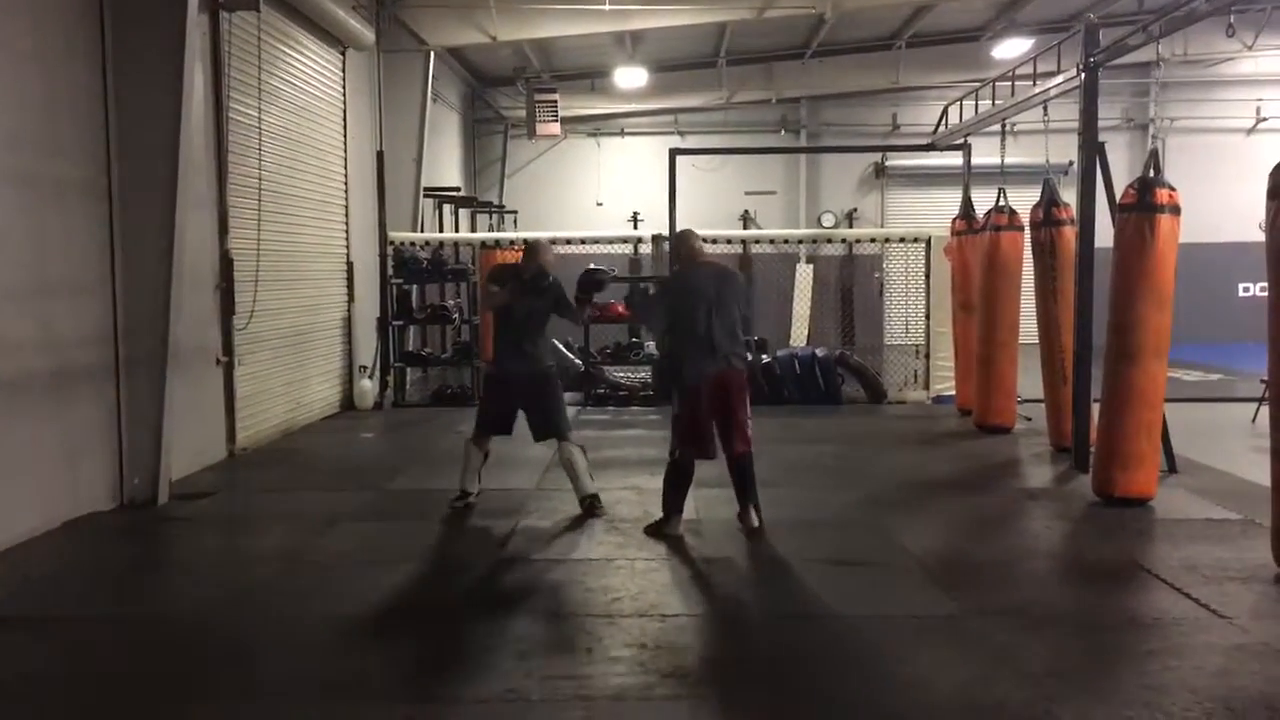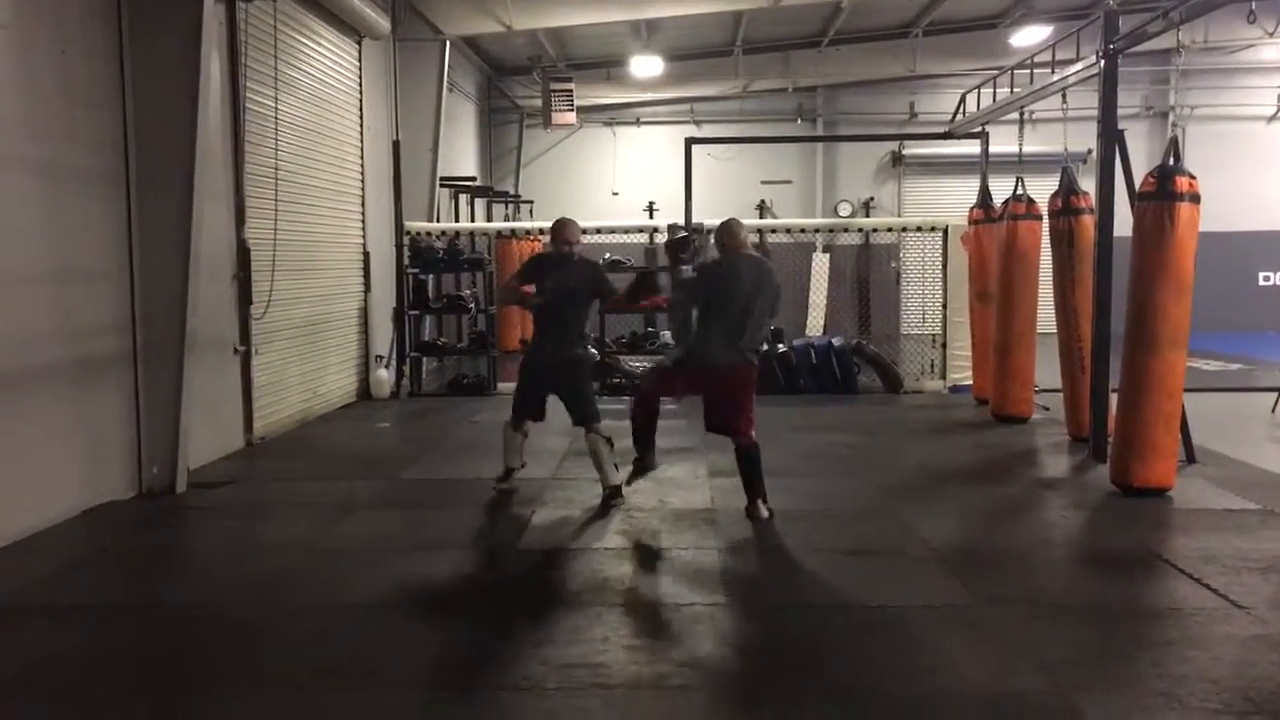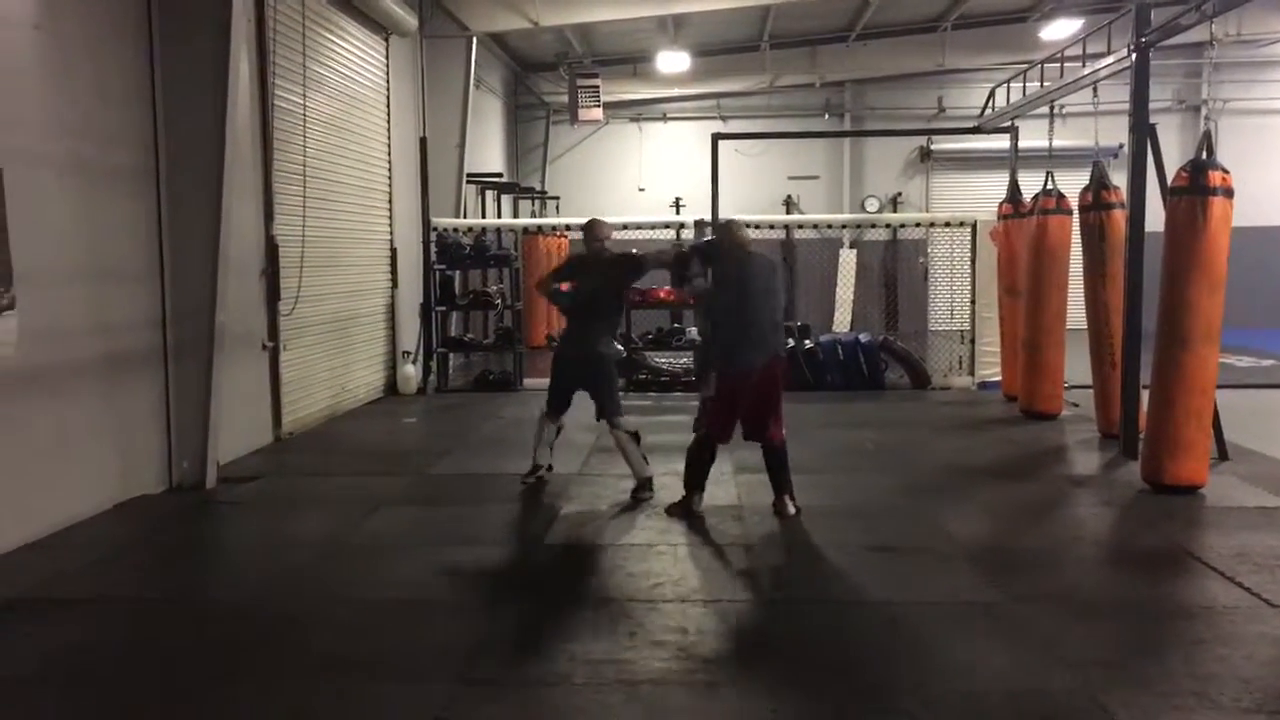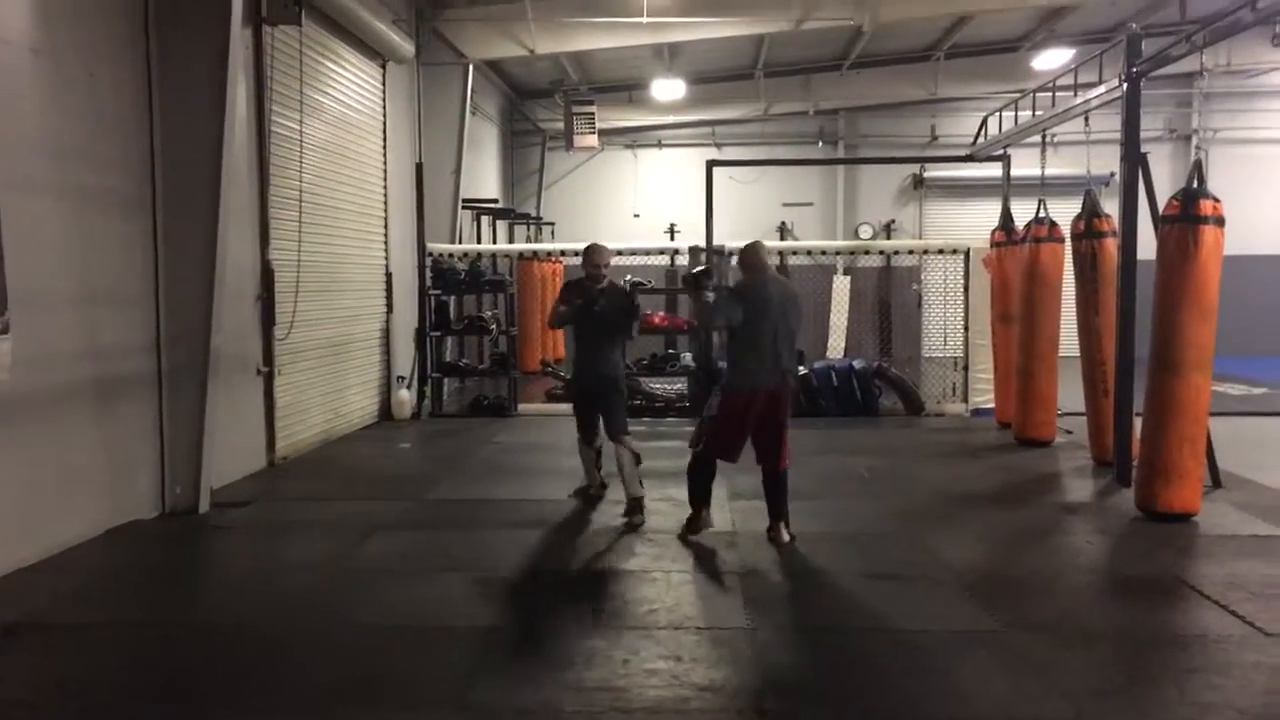
dt=0.5s
person 1, frame 1
left shoulder: (678, 282)
right shoulder: (733, 277)
left elbow: (653, 319)
left wrist: (636, 302)
left hip: (694, 374)
right hip: (732, 370)
left knee: (683, 450)
right knee: (739, 445)
left ankle: (672, 518)
right ankle: (750, 511)
person 1, frame 2
left shoulder: (718, 269)
right shoulder: (770, 274)
left elbow: (682, 298)
left hip: (705, 358)
right hip: (743, 362)
left knee: (647, 391)
right knee: (743, 433)
left ankle: (645, 457)
right ankle: (758, 503)
person 1, frame 3
left shoulder: (730, 267)
right shoulder: (770, 266)
left elbow: (709, 305)
left wrist: (694, 275)
left hip: (734, 362)
right hip: (771, 359)
left knee: (708, 432)
right knee: (772, 433)
left ankle: (693, 498)
right ankle: (785, 499)
person 1, frame 4
left shoulder: (747, 288)
right shoulder: (790, 292)
left elbow: (716, 319)
left wrist: (704, 297)
left hip: (743, 382)
right hip: (779, 384)
left knee: (705, 447)
right knee: (775, 458)
left ankle: (701, 513)
right ankle: (780, 526)
person 2, frame 1
left shoulder: (551, 286)
right shoulder: (502, 274)
left elbow: (575, 316)
right elbow: (488, 302)
left wrist: (586, 298)
right wrist: (521, 287)
left hip: (539, 371)
right hip: (502, 371)
left knee: (563, 435)
right knee: (481, 434)
left ankle: (588, 495)
right ankle: (469, 490)
person 2, frame 2
left shoulder: (590, 269)
right shoulder: (539, 264)
left elbow: (614, 300)
right elbow: (505, 295)
right wrist: (529, 298)
left hip: (574, 356)
right hip: (539, 354)
left knee: (591, 423)
right knee: (519, 418)
left ankle: (612, 484)
right ankle: (512, 467)
person 2, frame 3
left shoulder: (620, 262)
right shoulder: (576, 263)
left elbow: (656, 258)
right elbow: (542, 284)
right wrist: (560, 297)
left hip: (600, 352)
right hip: (570, 349)
left knee: (614, 418)
right knee: (552, 411)
left ankle: (644, 477)
right ankle: (541, 463)
person 2, frame 4
left shoulder: (618, 293)
right shoulder: (573, 289)
left elbow: (627, 334)
right elbow: (553, 322)
left wrist: (629, 317)
right wrist: (578, 309)
left hip: (611, 373)
right hip: (583, 373)
left knee: (619, 436)
right knee: (587, 434)
left ankle: (636, 499)
right ankle: (594, 484)
